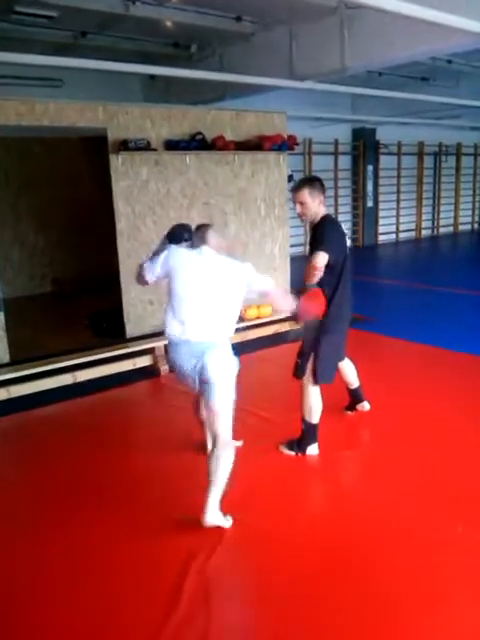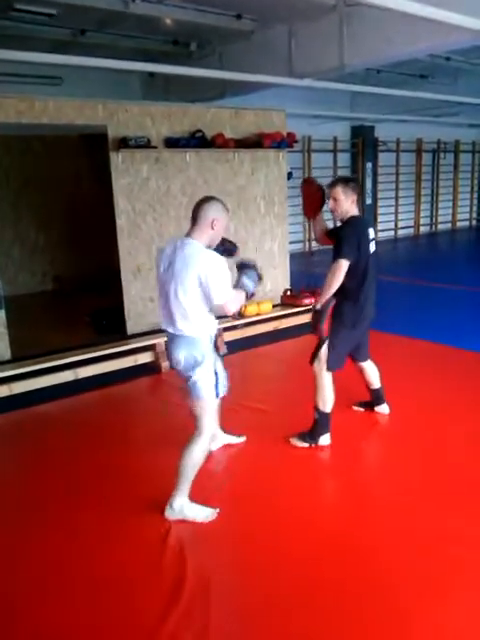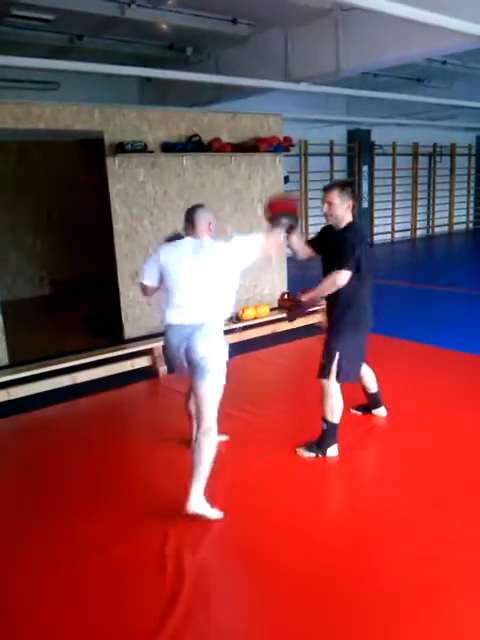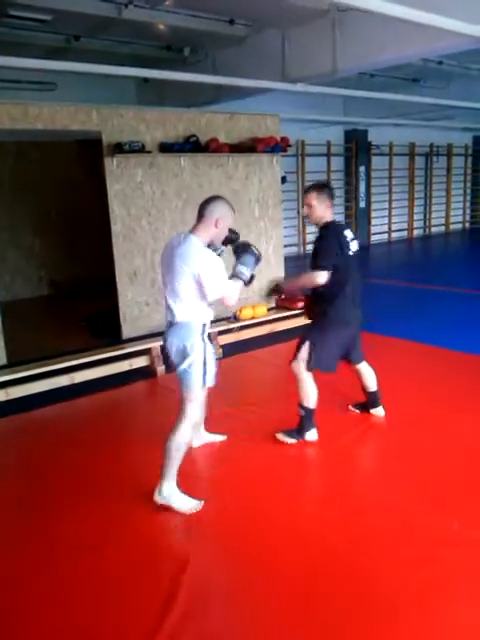
dt=0.4s
person 1, frame 1
left shoulder: (175, 255)
right shoulder: (236, 268)
left elbow: (144, 276)
right elbow: (273, 292)
right wrist: (296, 305)
left hip: (180, 350)
right hip: (212, 354)
left knee: (207, 394)
right knee: (223, 433)
left ankle: (214, 445)
right ankle: (212, 509)
person 1, frame 2
left shoulder: (167, 251)
right shoulder: (209, 260)
right elbow: (228, 306)
right wrist: (246, 283)
left hip: (177, 341)
right hip: (196, 346)
left knee: (212, 391)
right knee: (204, 430)
left ankle: (217, 435)
right ankle: (178, 503)
person 1, frame 3
left shoulder: (164, 252)
right shoulder: (224, 249)
left elbow: (147, 289)
right elbow: (269, 242)
right wrist: (280, 233)
left hip: (175, 335)
right hip: (206, 336)
left knee: (197, 387)
right knee: (209, 417)
left ankle: (200, 438)
right ankle: (197, 496)
person 1, frame 4
left shoulder: (176, 244)
right shoulder: (204, 258)
right elbow: (230, 298)
left wrist: (216, 246)
right wrist: (244, 265)
left hip: (177, 330)
right hip: (191, 334)
left knee: (201, 386)
right knee: (190, 414)
left ankle: (198, 435)
right ankle: (167, 489)
person 2, frame 1
left shoulder: (326, 229)
right shoulder: (328, 226)
left elbow: (318, 263)
left wrist: (305, 287)
right wrist: (310, 289)
left hip: (327, 315)
right hip: (335, 310)
left knee: (310, 378)
right knee: (337, 357)
left ankle: (308, 442)
right ankle: (359, 400)
person 2, frame 2
left shoulder: (350, 230)
right shoulder: (361, 226)
left elbow: (340, 268)
right elbow: (323, 237)
left wrist: (320, 304)
right wrist: (315, 213)
left hip: (348, 311)
right hip: (362, 308)
left knee: (321, 367)
right knee: (361, 358)
left ankle: (320, 432)
right ankle: (379, 402)
person 2, frame 3
left shoulder: (353, 236)
right shoulder: (331, 233)
left elbow: (340, 277)
right elbow: (303, 251)
left wrist: (305, 299)
left hip: (349, 318)
right hip: (355, 316)
left knee: (330, 379)
right knee: (356, 363)
left ankle: (328, 443)
right ankle: (376, 405)
person 2, frame 4
left shoulder: (328, 236)
right shoulder: (344, 232)
left elbow: (319, 277)
left wrist: (284, 285)
right wrist: (313, 300)
left hip: (333, 315)
right hip: (350, 311)
left knee: (300, 366)
right knee: (357, 360)
left ankle: (306, 428)
right ankle: (374, 404)
